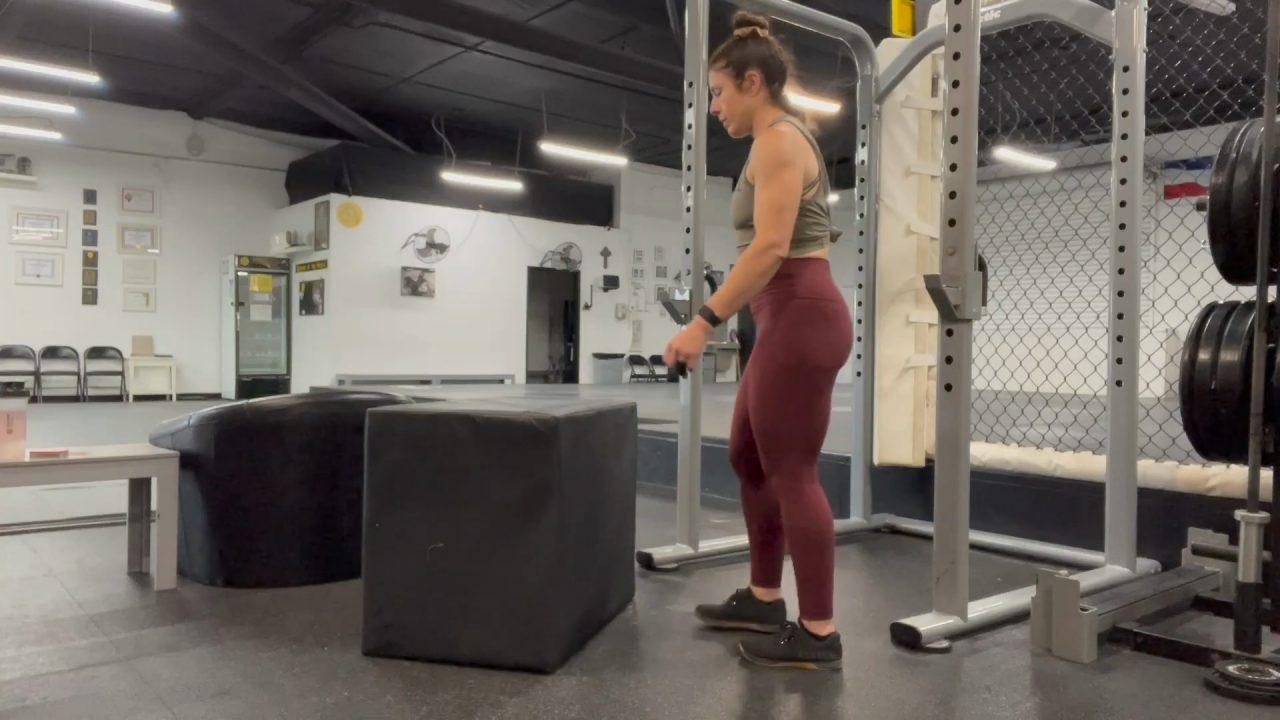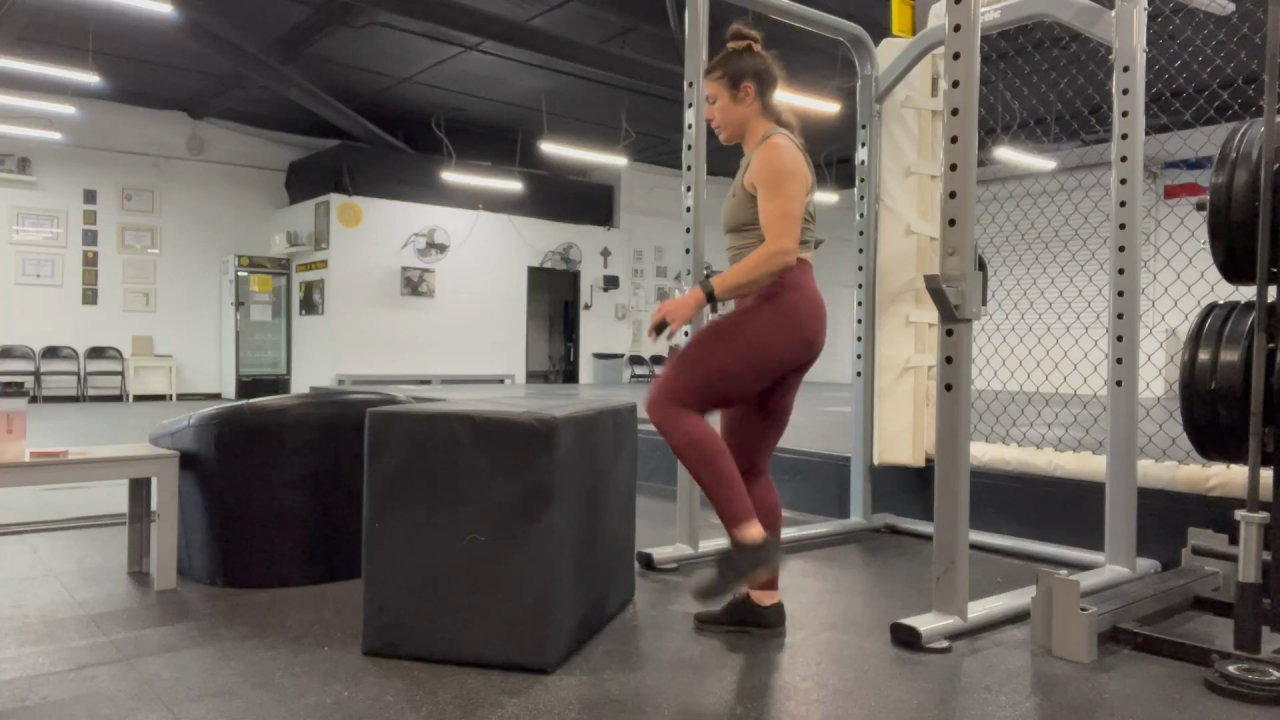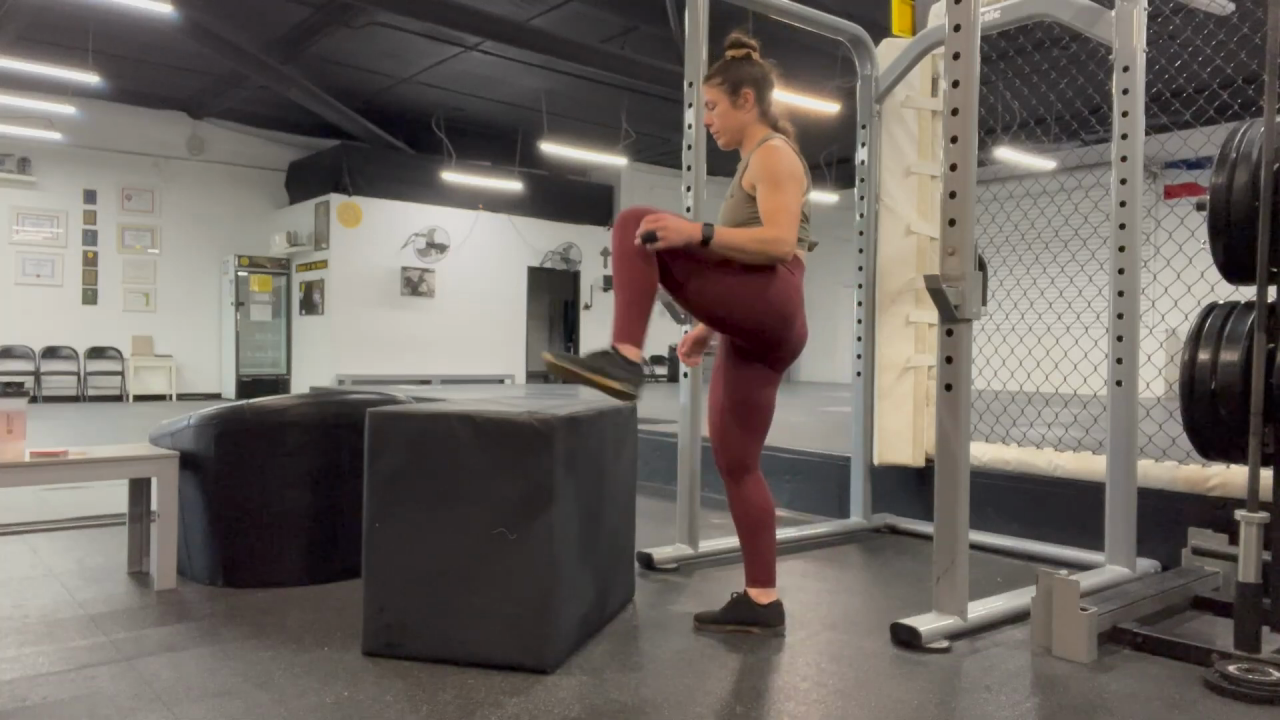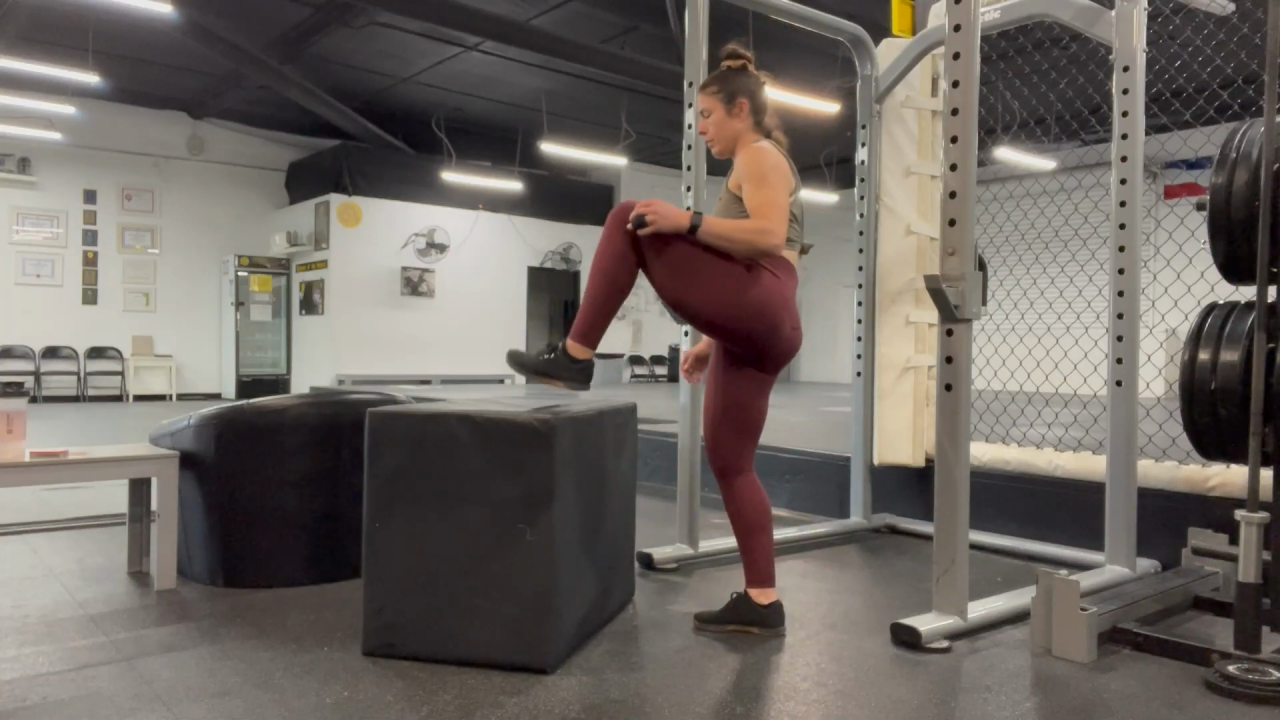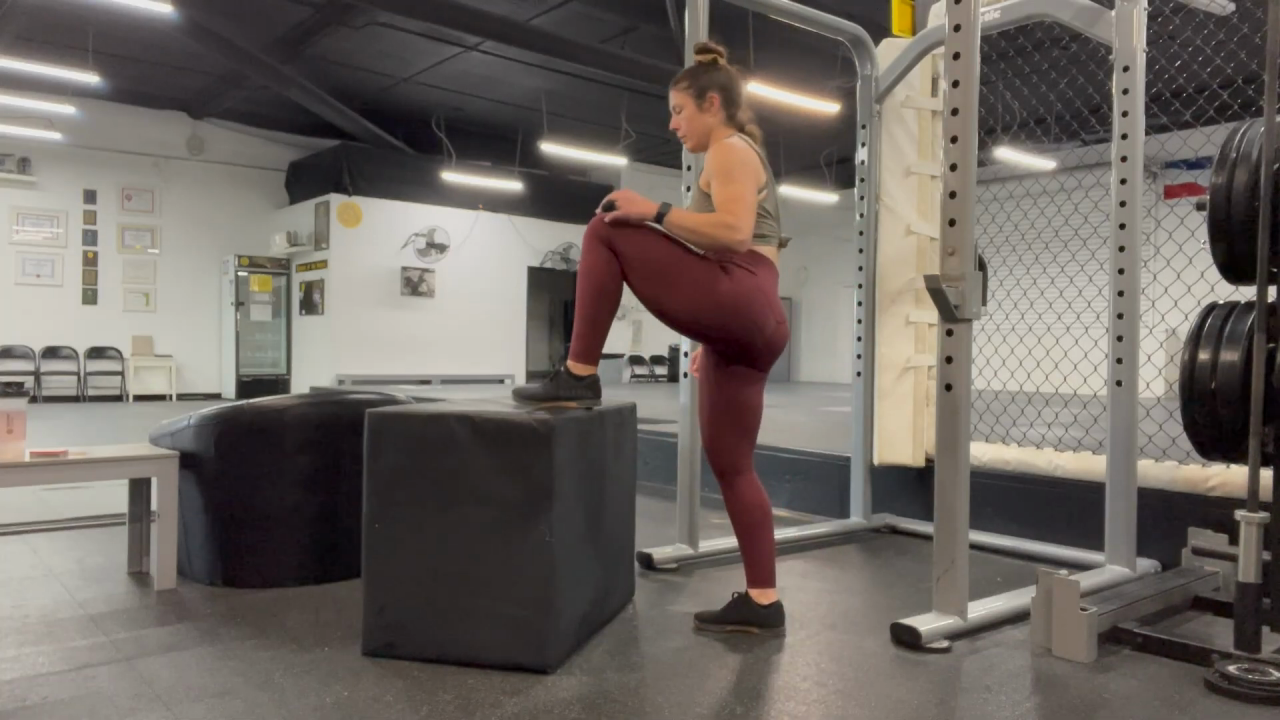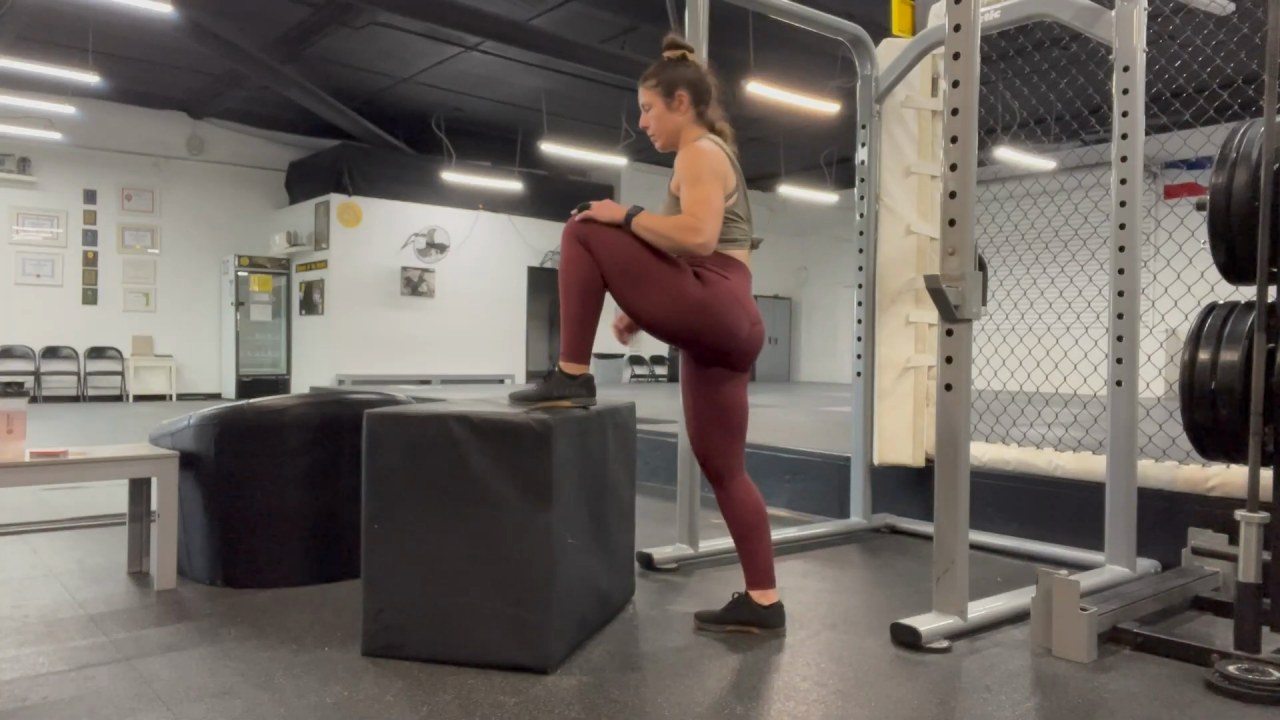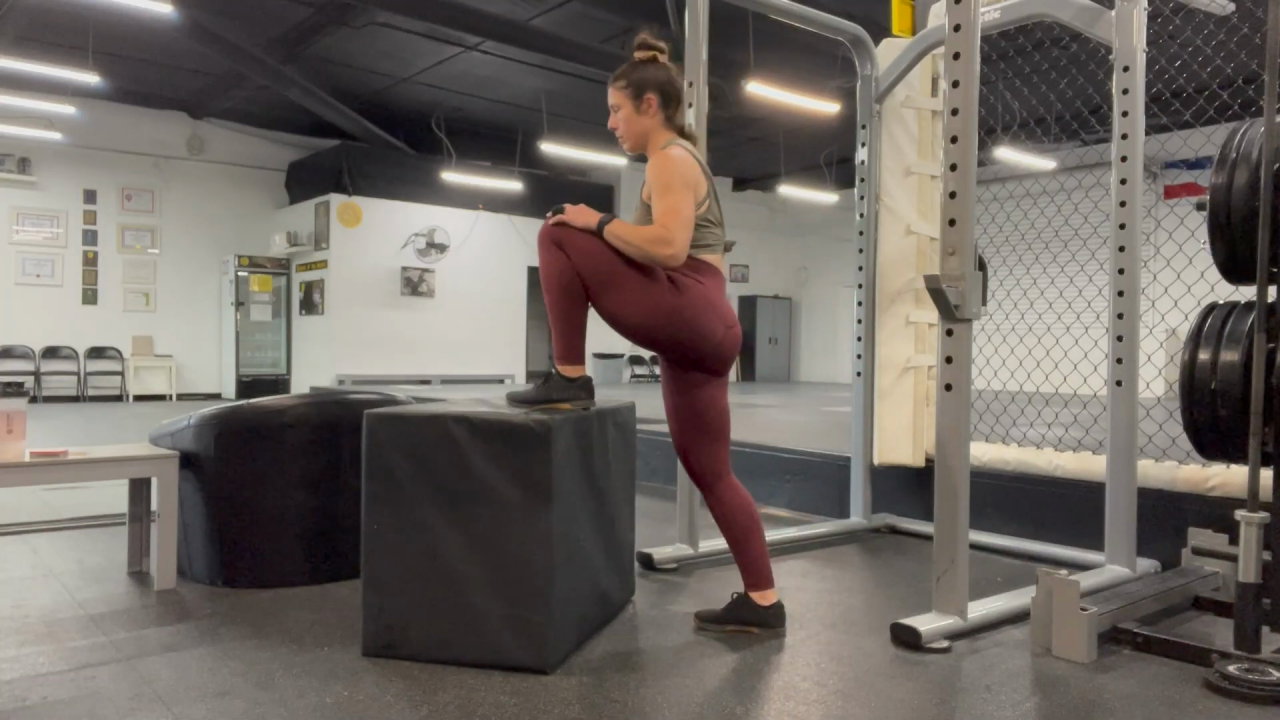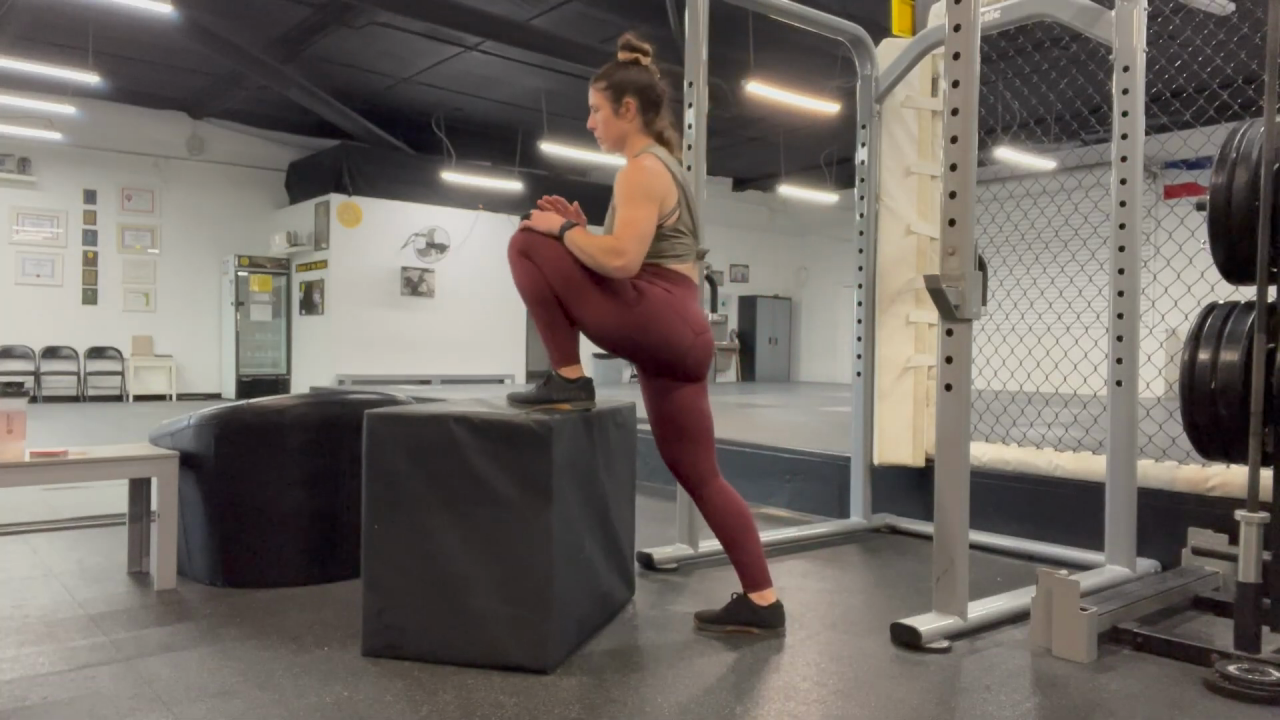
dt=0.3s
person 1, frame 1
left shoulder: (778, 141)
right shoulder: (785, 143)
left elbow: (770, 247)
left wrist: (704, 321)
left hip: (800, 317)
right hip: (796, 317)
left knee: (791, 474)
right knee: (749, 458)
left ankle: (818, 634)
right ankle: (764, 598)
person 1, frame 2
left shoulder: (774, 152)
right shoulder: (766, 156)
left elbow: (780, 252)
left wrist: (701, 296)
right wrist: (719, 300)
left hip: (780, 313)
right hip: (779, 317)
left knee: (669, 403)
right knee: (745, 462)
left ankle: (749, 541)
right ankle: (761, 599)
person 1, frame 3
left shoulder: (774, 154)
right shoulder: (757, 162)
left elbow: (780, 244)
left wrist: (697, 234)
right wrist: (708, 326)
left hip: (769, 310)
right hip: (761, 329)
left knee: (636, 223)
right knee: (736, 463)
left ankle: (624, 360)
right ankle: (761, 602)
person 1, frame 4
left shoulder: (760, 155)
right shoulder: (755, 166)
left elbow: (769, 239)
left wrist: (685, 222)
right wrist: (711, 341)
left hip: (759, 309)
right hip: (759, 332)
left knee: (631, 218)
right knee: (730, 465)
left ankle: (575, 357)
right ankle: (761, 602)
person 1, frame 5
left shoulder: (730, 151)
right shoulder: (740, 157)
left elbow: (734, 234)
left wrist: (657, 212)
right wrist: (708, 337)
left hip: (736, 308)
right hip: (753, 327)
left knee: (607, 232)
right knee: (731, 466)
left ankle: (580, 376)
right ankle: (762, 603)
person 1, frame 6
left shoulder: (699, 153)
right shoulder: (714, 156)
left elbow: (698, 238)
left wrist: (626, 215)
right wrist: (645, 312)
left hip: (711, 312)
right hip: (730, 327)
left knee: (584, 233)
right knee: (722, 468)
left ankle: (572, 376)
right ankle: (762, 601)
person 1, frame 7
left shoulder: (670, 160)
right shoulder: (681, 159)
left elbow: (668, 249)
left wrist: (599, 224)
right wrist: (603, 237)
left hip: (685, 318)
right hip: (707, 330)
left knee: (558, 235)
right knee: (711, 472)
left ankle: (569, 379)
right ankle: (762, 602)
person 1, frame 8
left shoulder: (641, 168)
right shoulder: (661, 165)
left elbow: (621, 261)
left wrist: (562, 230)
right wrist: (580, 227)
left hip: (654, 322)
right hip: (682, 335)
left knee: (528, 243)
right knee: (699, 475)
left ankle: (568, 380)
right ankle: (761, 601)
